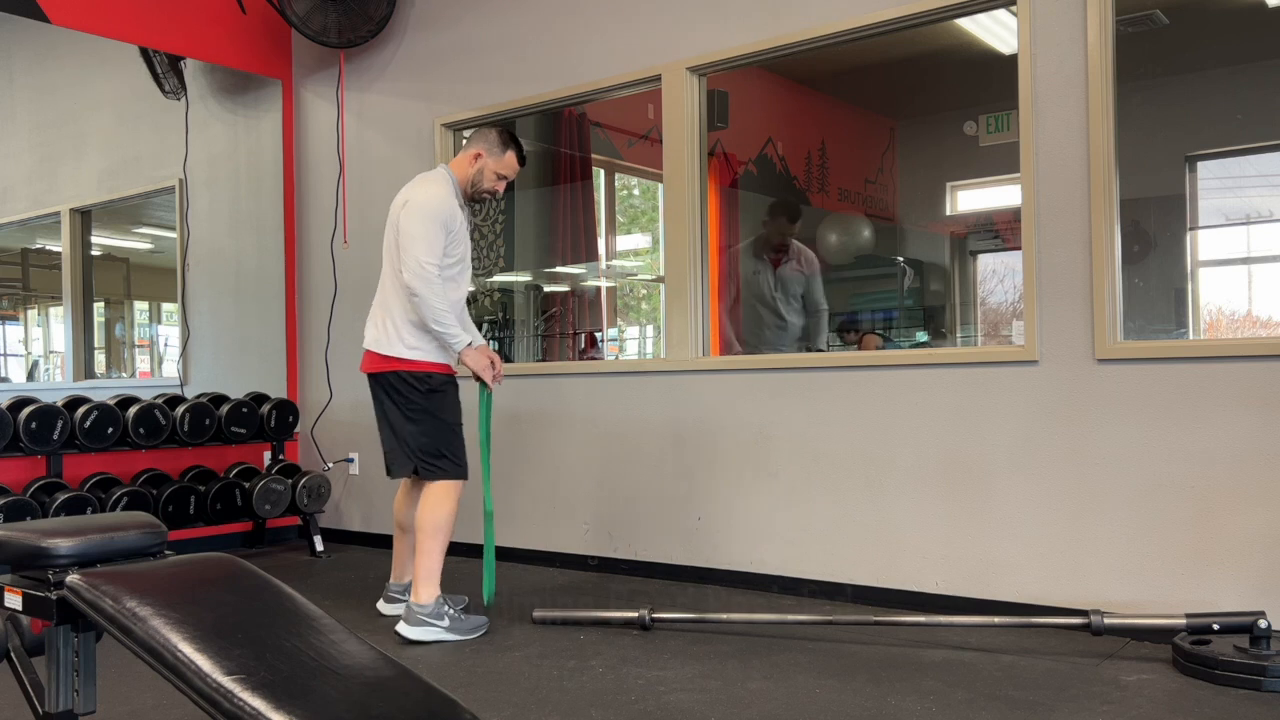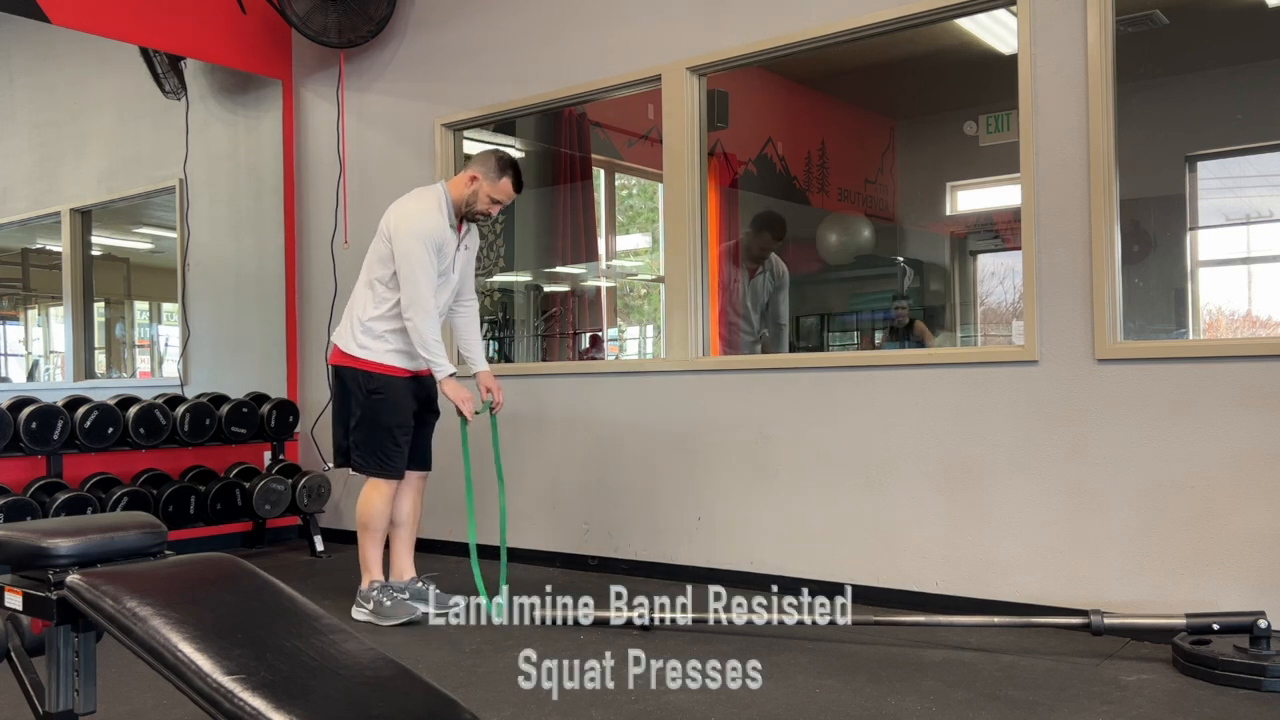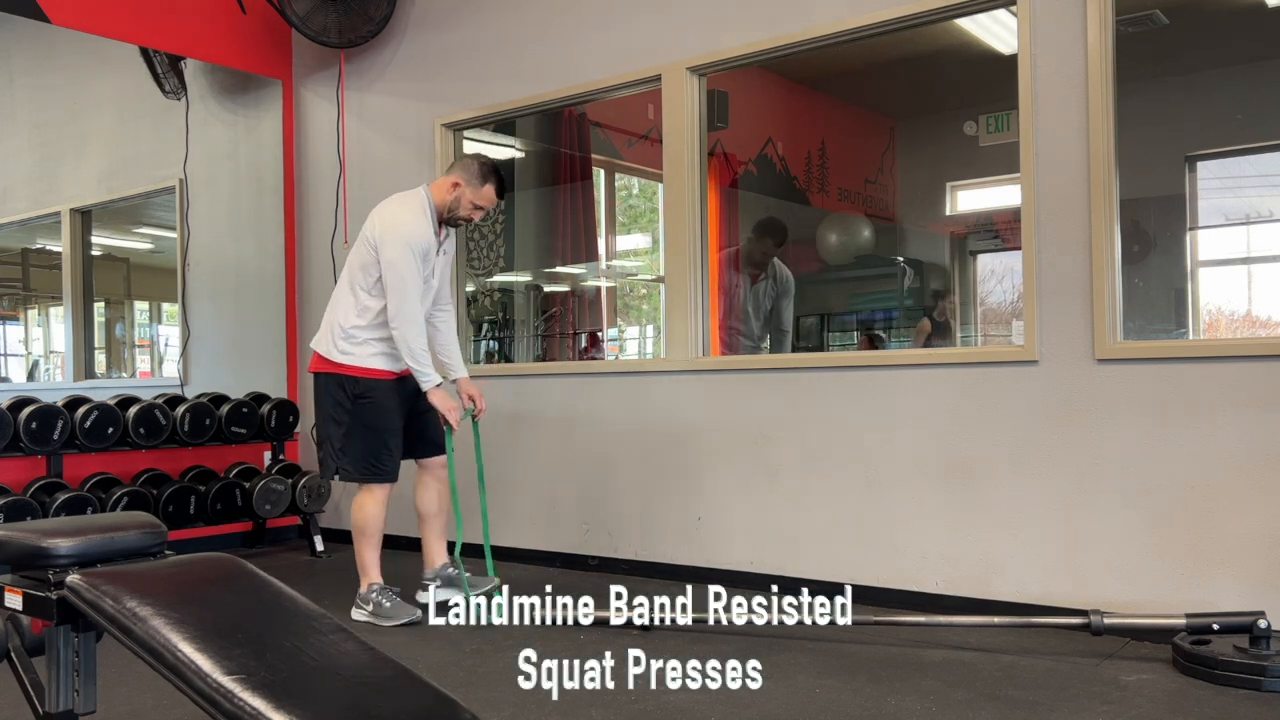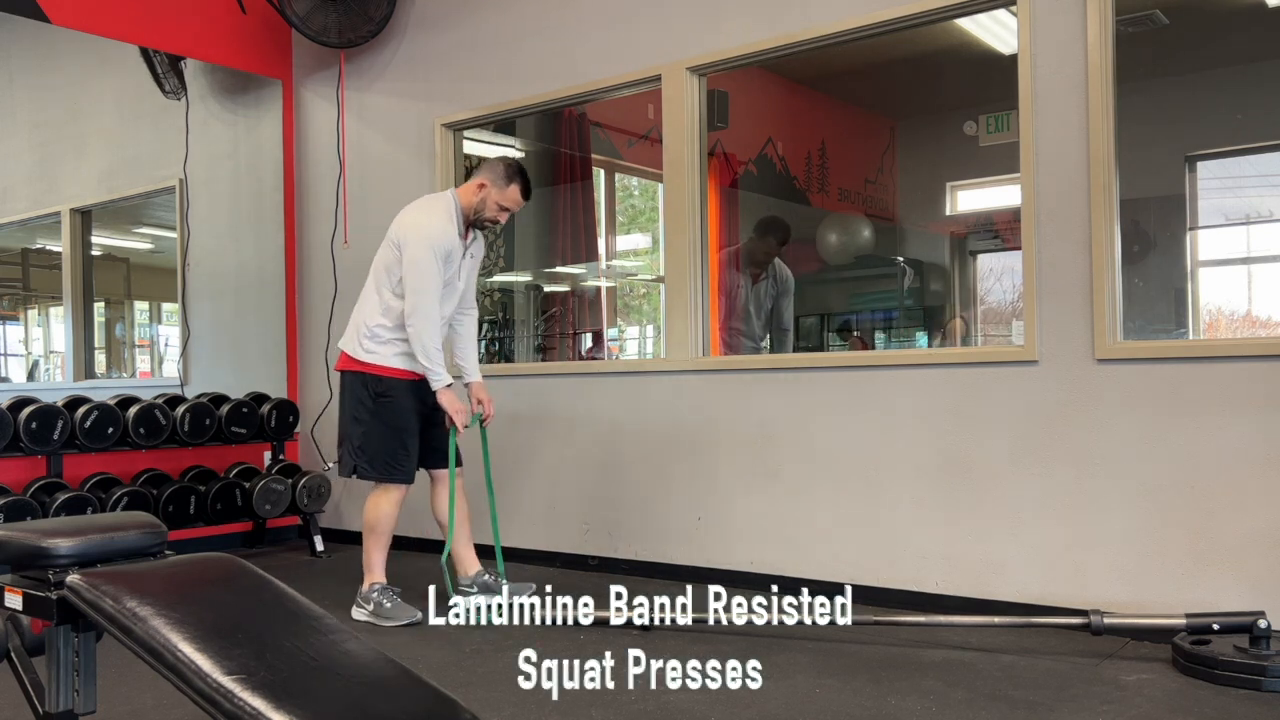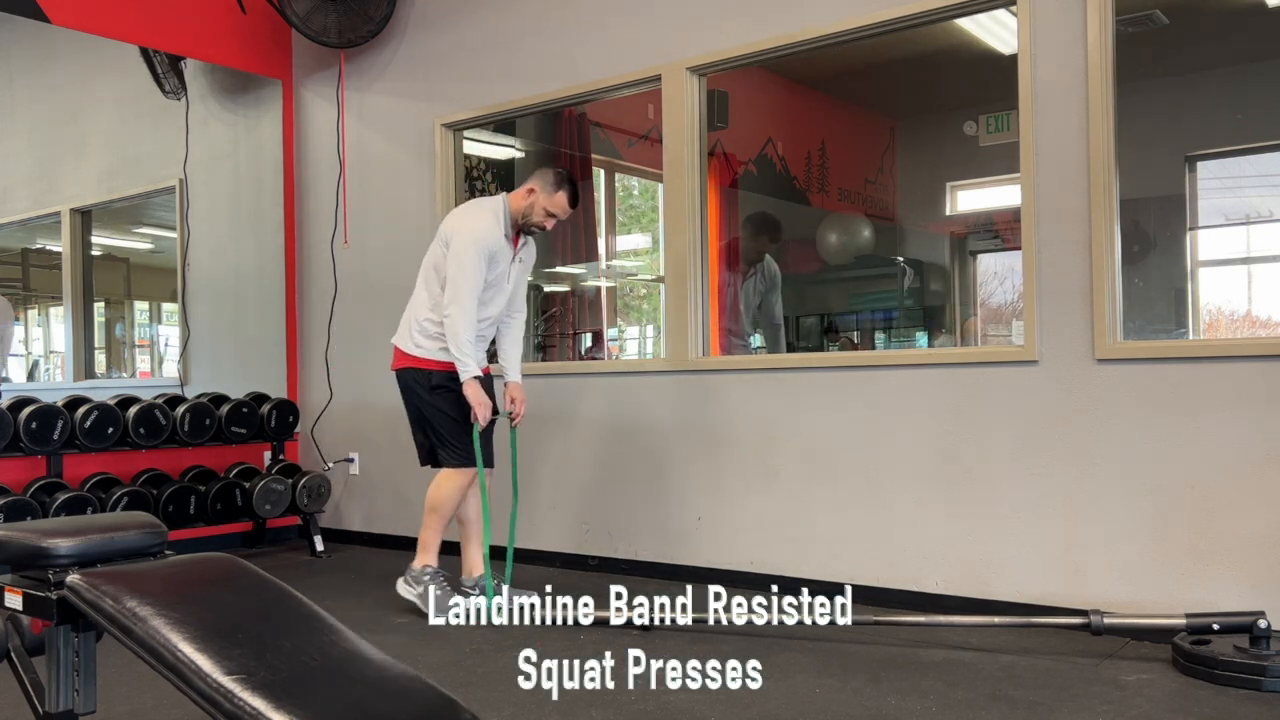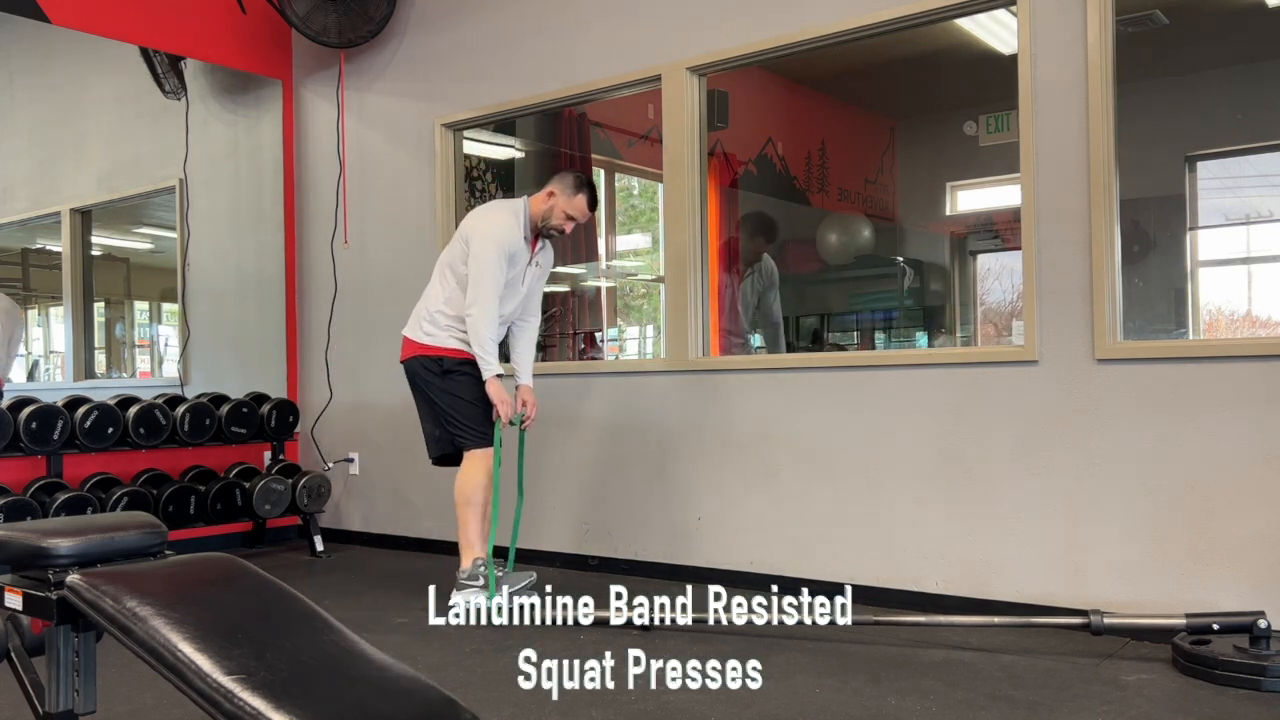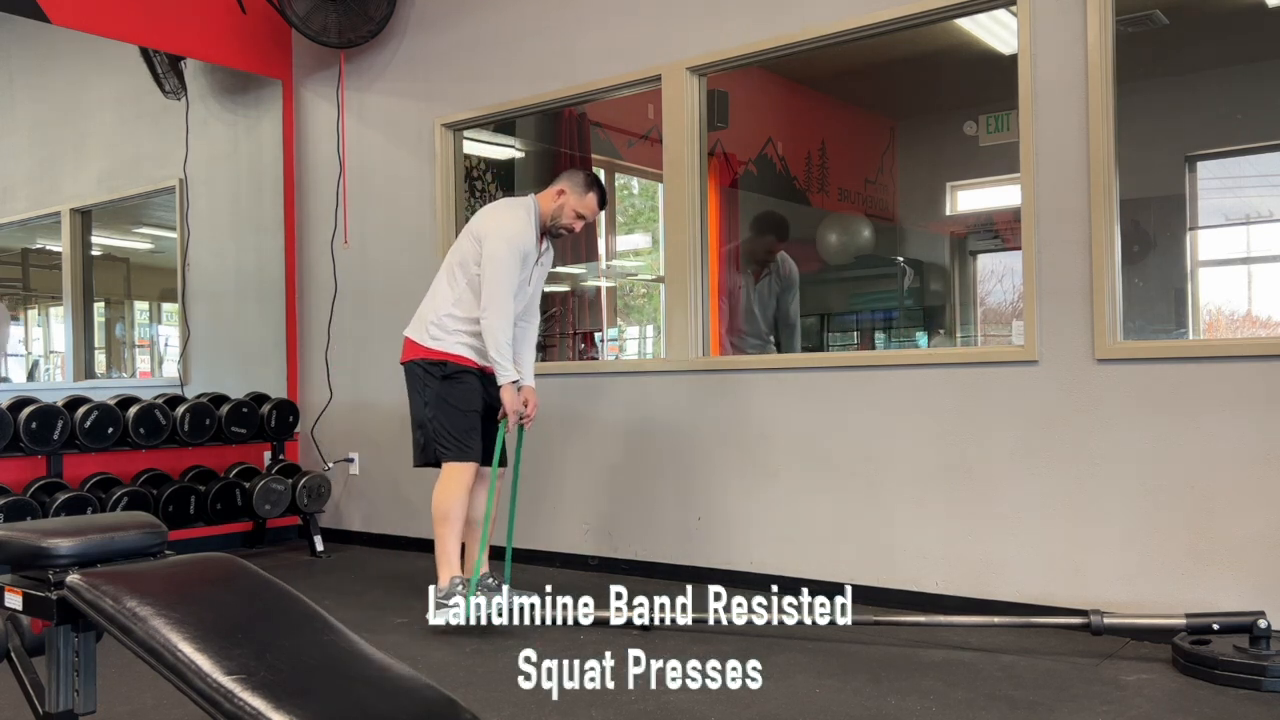
dt=0.5s
person 1, frame 1
left shoulder: (444, 201)
right shoulder: (432, 197)
right elbow: (419, 282)
left wrist: (475, 340)
right wrist: (464, 345)
left hip: (403, 356)
right hip: (412, 359)
left knee: (420, 474)
right knee: (442, 475)
left ankle: (402, 586)
right ankle: (424, 608)
person 1, frame 2
left shoulder: (467, 231)
right shoulder: (419, 217)
left elbow: (463, 305)
right elbow: (417, 307)
left wrist: (481, 369)
right wrist: (446, 376)
left hip: (412, 363)
right hip: (371, 358)
left knee: (413, 472)
right knee: (386, 473)
left ankle: (403, 581)
right ankle: (371, 590)
person 1, frame 3
left shoulder: (444, 231)
right shoulder: (404, 223)
left elbow: (439, 310)
right elbow: (404, 316)
left wrist: (460, 375)
right wrist: (433, 386)
left hip: (395, 365)
right hip: (354, 363)
left knee: (435, 459)
right knee: (376, 477)
left ankle: (437, 571)
right ankle: (370, 592)
person 1, frame 4
left shoulder: (473, 239)
right shoulder: (428, 223)
left elbow: (463, 313)
right elbow: (420, 314)
left wrist: (473, 379)
right wrist: (442, 386)
left hip: (419, 368)
right hip: (379, 365)
left knee: (447, 470)
right knee: (393, 479)
left ankle: (472, 578)
right ankle: (372, 592)
person 1, frame 5
left shoulder: (526, 246)
right shoulder: (476, 224)
left elbow: (512, 315)
right elbow: (457, 307)
left wrist: (513, 378)
right wrist: (469, 379)
left hip: (468, 364)
right hip: (428, 357)
left knee: (477, 468)
right knee: (461, 464)
left ankle: (475, 578)
right ankle: (420, 570)
person 1, frame 6
left shoulder: (544, 253)
right shoulder: (496, 223)
left elbow: (526, 320)
right elbow: (480, 306)
left wrist: (525, 382)
right wrist: (493, 377)
left hip: (470, 356)
right hip: (436, 348)
left knee: (483, 457)
right knee: (480, 450)
left ankle: (477, 573)
right ankle: (471, 572)
person 1, frame 7
left shoulder: (544, 249)
right shoulder: (507, 223)
left elbow: (525, 319)
right elbow: (495, 308)
left wrist: (525, 381)
right wrist: (507, 381)
left hip: (475, 360)
right hip: (440, 352)
left knee: (484, 467)
right knee: (460, 463)
left ankle: (477, 578)
right ankle: (449, 589)
